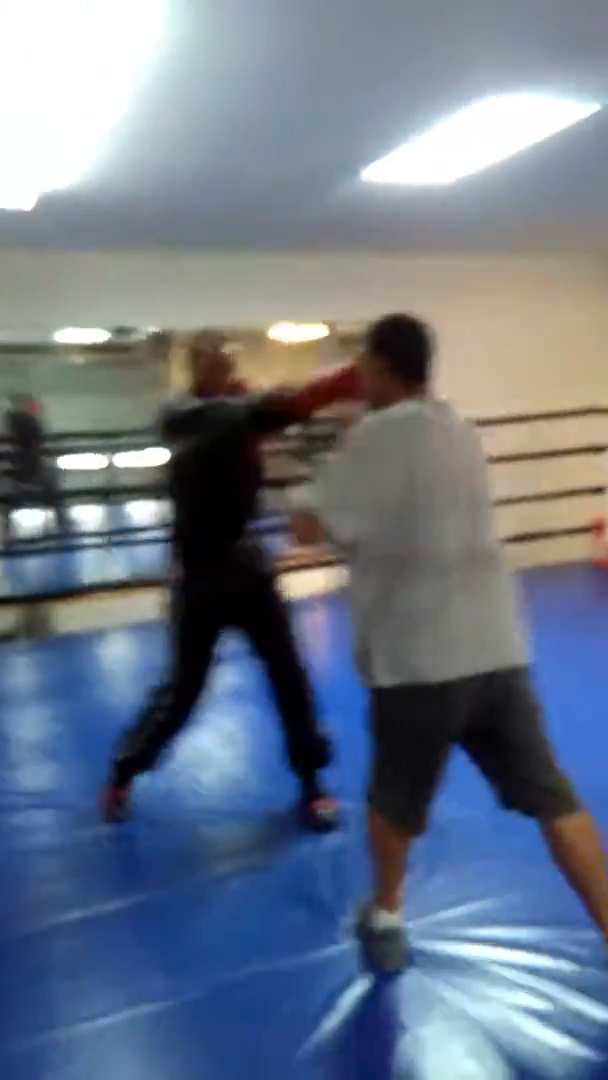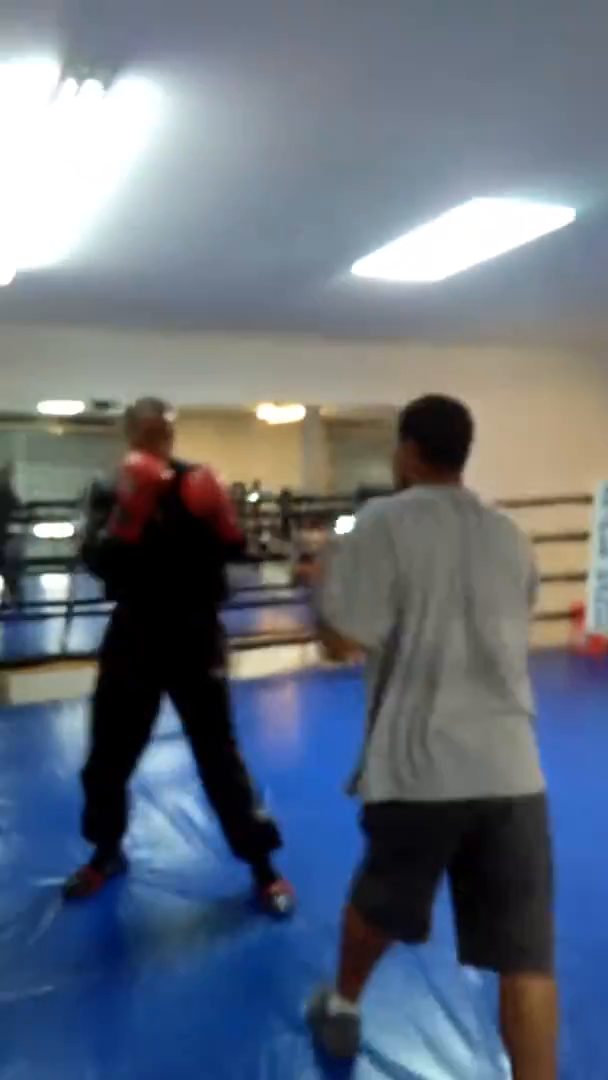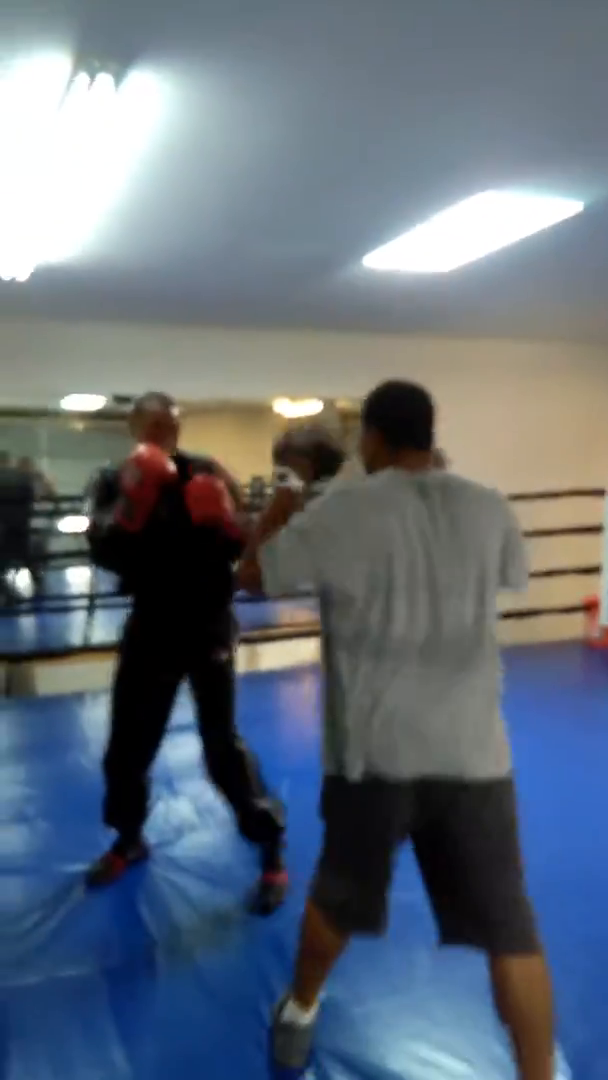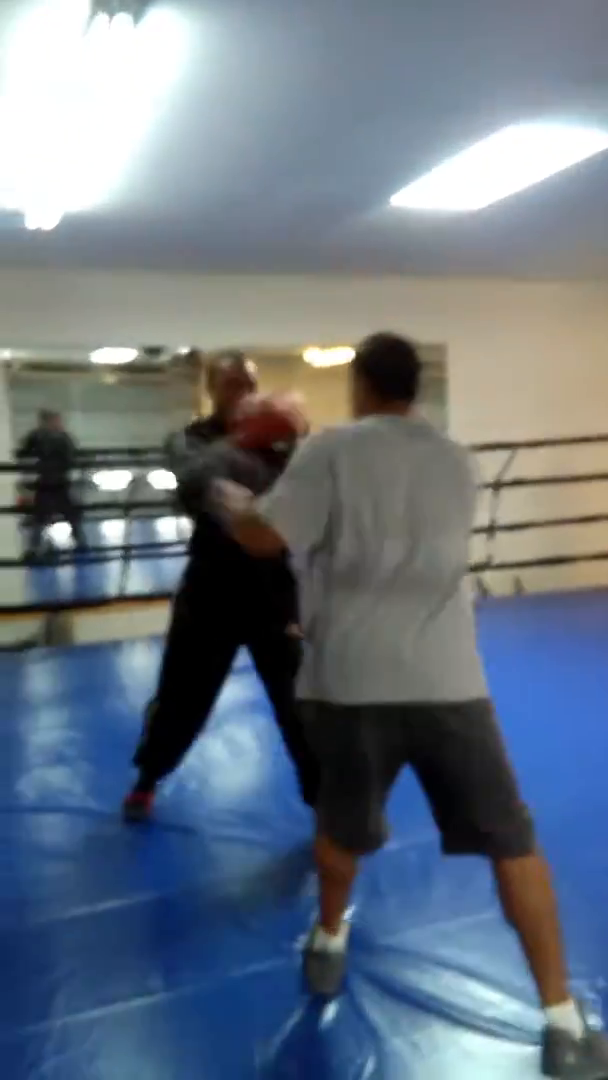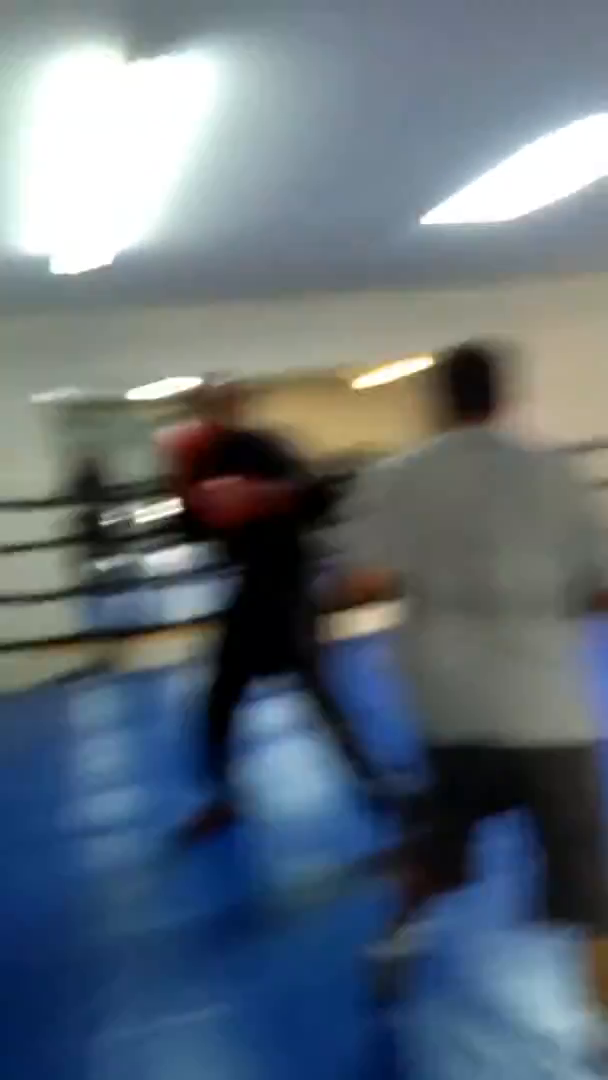
dt=0.4s
person 1, frame 1
left shoulder: (373, 436)
right shoulder: (460, 433)
left elbow: (314, 530)
left wrist: (305, 515)
left hip: (417, 656)
right hip: (497, 646)
left knee: (394, 797)
right knee: (552, 798)
left ankle: (386, 921)
person 1, frame 2
left shoulder: (381, 526)
right shoulder: (509, 537)
left elbow: (348, 643)
left wrist: (329, 601)
left hip: (413, 766)
right hip: (508, 767)
left knee: (377, 902)
right knee: (523, 950)
left ankle: (341, 1011)
person 1, frame 3
left shoulder: (339, 513)
right shoulder: (483, 507)
left elbow: (254, 577)
left wrist: (280, 516)
left hip: (373, 749)
right hip: (472, 753)
left knee: (338, 895)
right knee: (509, 928)
left ankle: (295, 1019)
person 1, frame 4
left shoulder: (329, 451)
right shoulder: (456, 461)
left elbow: (265, 539)
left wrist: (229, 507)
left hip: (356, 678)
right hip: (450, 677)
left knee: (347, 817)
right knee: (510, 839)
left ankle: (327, 946)
person 1, frame 5
left shoulder: (400, 480)
left elbow: (359, 586)
left hip: (454, 712)
right hip: (551, 716)
left knee: (439, 843)
left ankle: (400, 942)
person 2, frame 1
left shoulder: (233, 408)
right shoulder: (185, 415)
left elbow: (243, 475)
right elbow: (243, 419)
right wrist: (324, 389)
left hip: (242, 559)
right hip: (200, 567)
left knee: (288, 673)
right knee: (183, 688)
left ankle: (310, 783)
right ankle: (122, 774)
person 2, frame 2
left shoulder: (195, 481)
right shoulder: (107, 489)
left elbow: (235, 551)
right elbow: (96, 560)
left wrist: (221, 516)
right wrist: (128, 511)
left hip: (196, 633)
right hip: (134, 635)
left knee: (219, 754)
right knee: (108, 753)
left ankle: (264, 868)
right ankle: (107, 852)
person 2, frame 3
left shoulder: (205, 475)
right shoulder: (112, 481)
left elbow: (245, 545)
right elbow: (104, 547)
left wrist: (228, 521)
right wrist: (130, 502)
left hip: (207, 620)
right hip: (151, 623)
left knee: (222, 739)
right knee: (128, 741)
left ankle: (271, 853)
right ankle: (129, 840)
person 2, frame 4
left shoulder: (270, 441)
right shoulder: (198, 436)
right elbow: (197, 475)
left hip: (267, 578)
right hip: (213, 578)
left knee: (291, 700)
right knee: (181, 695)
right ankle: (147, 778)
person 2, frame 5
left shoulder: (264, 448)
right shoulder: (210, 459)
left elbow: (316, 498)
right elbow: (196, 525)
left wrist: (261, 498)
right wrist: (188, 482)
left hip: (291, 585)
right hip: (256, 587)
left knee: (325, 704)
right knee: (220, 700)
right ankle: (222, 800)
